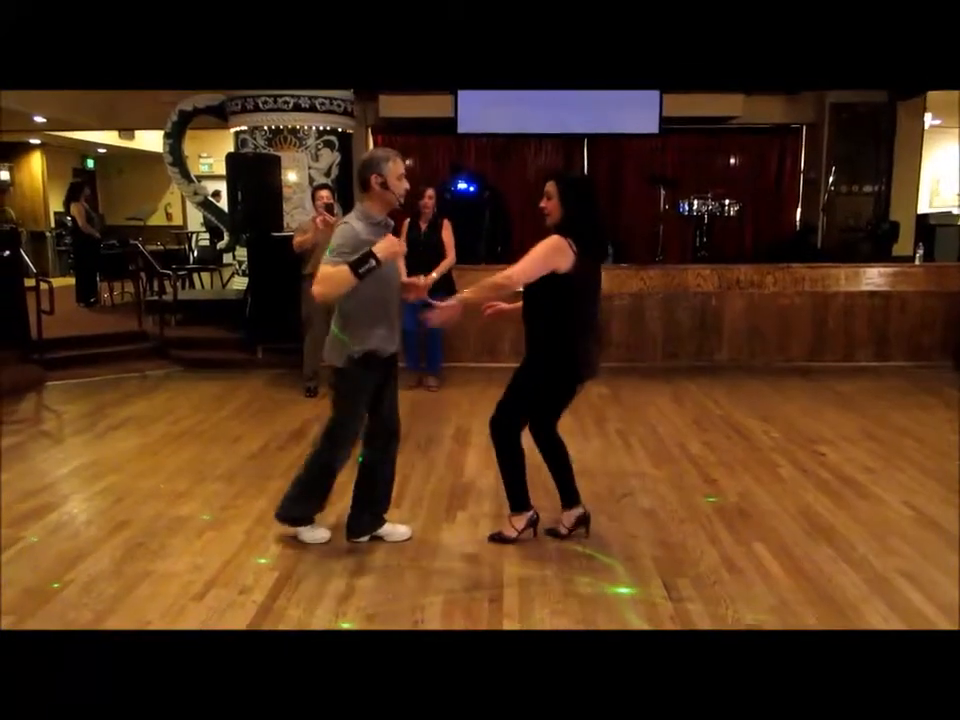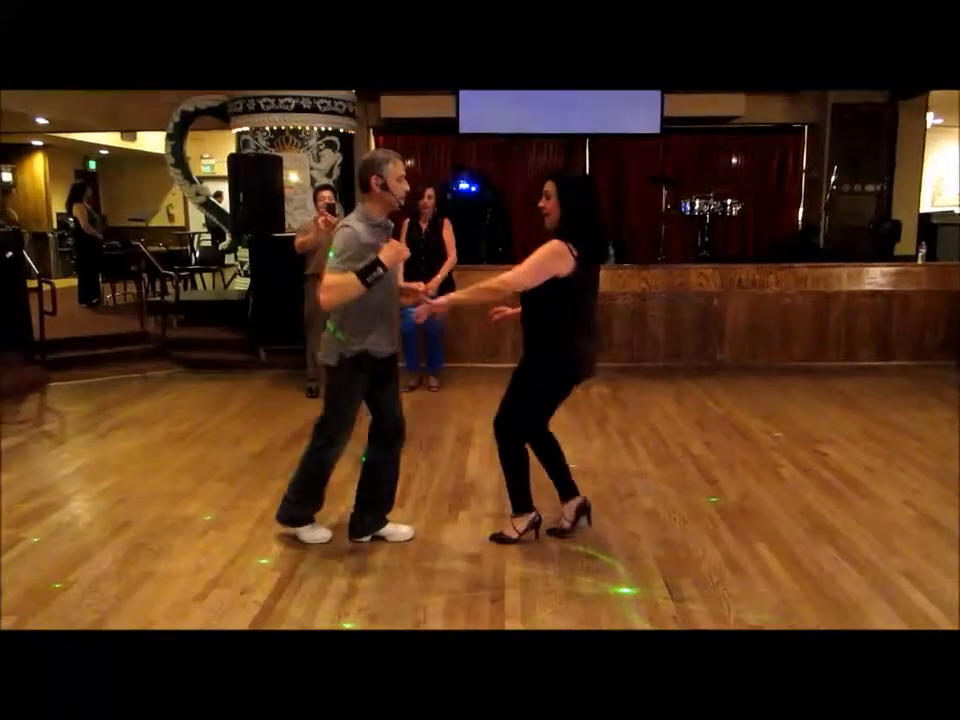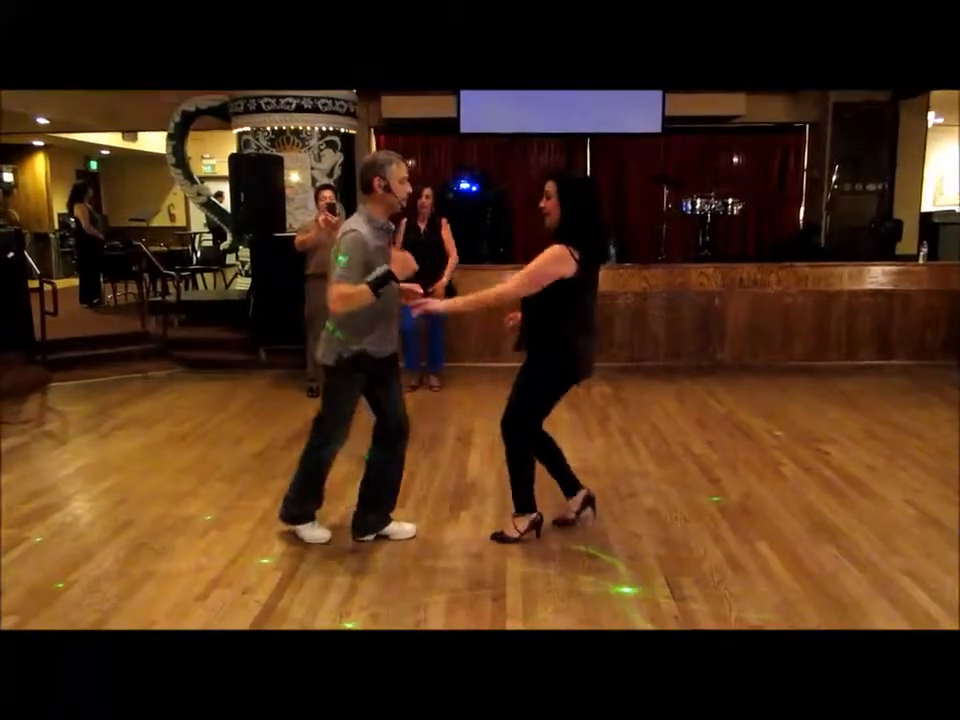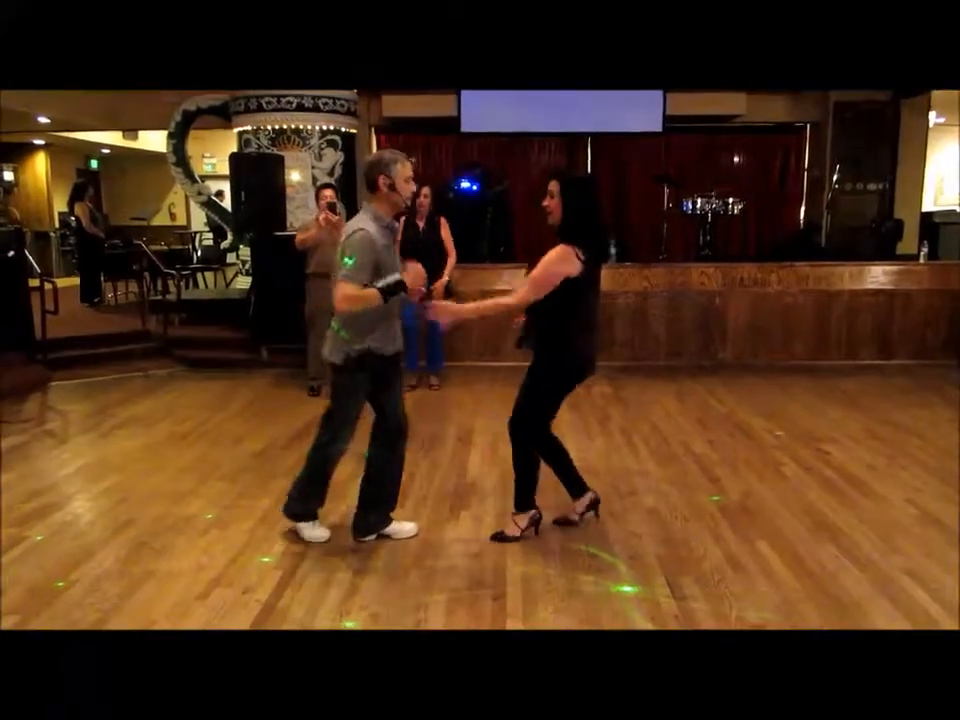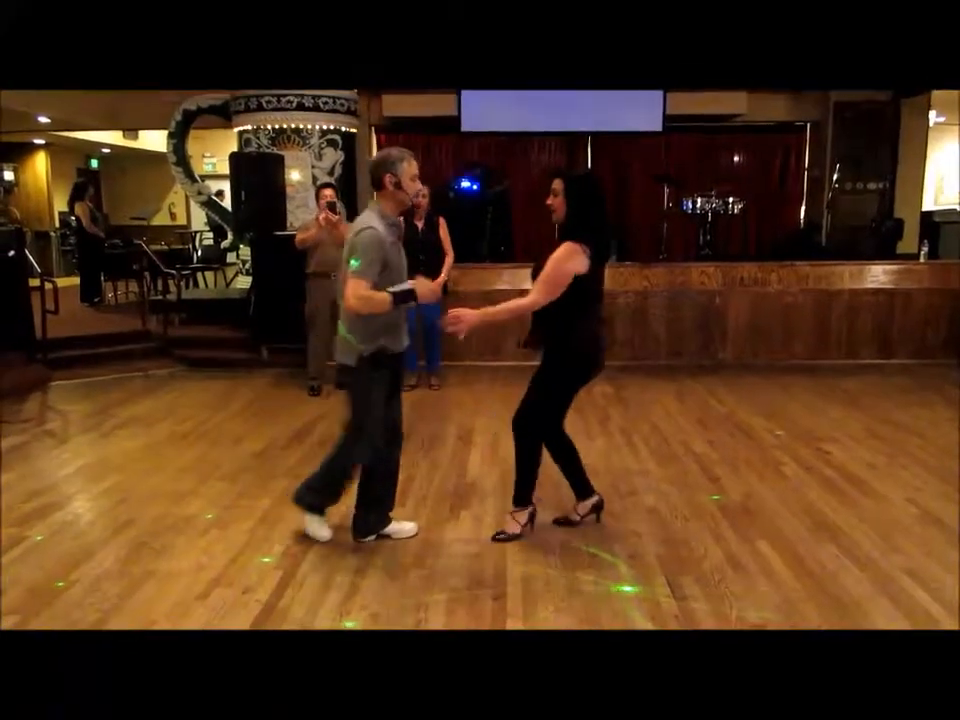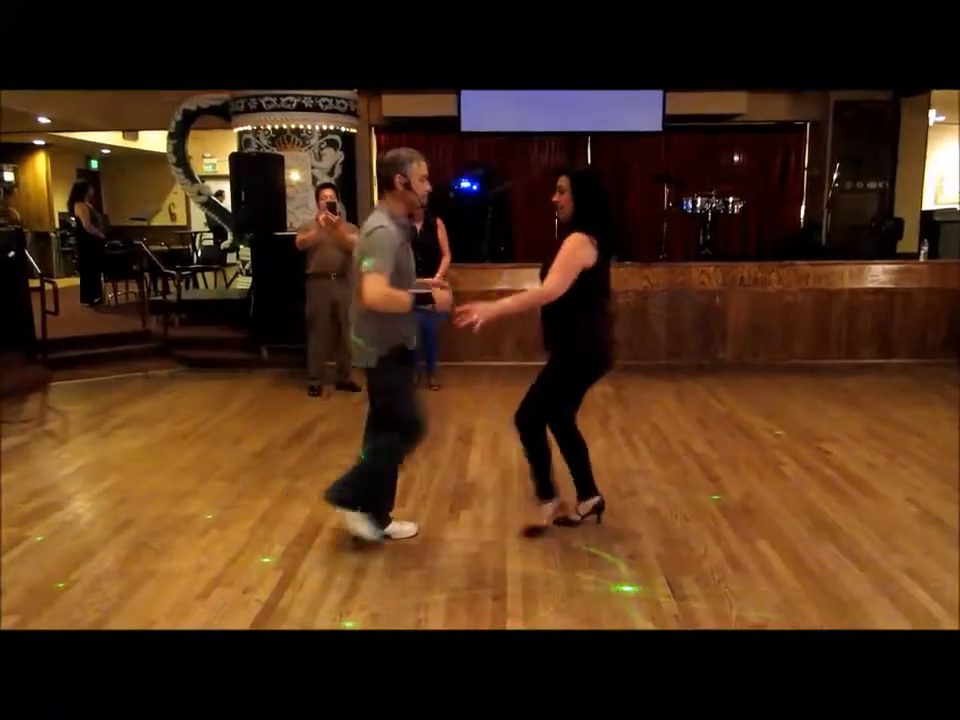
dt=0.1s
person 1, frame 1
left shoulder: (383, 226)
right shoulder: (352, 231)
right elbow: (321, 289)
left wrist: (405, 286)
right wrist: (371, 257)
left hip: (382, 348)
right hip: (356, 351)
left knee: (385, 434)
right knee: (342, 435)
left ankle: (366, 522)
right ankle: (296, 511)
person 1, frame 2
left shoulder: (383, 227)
right shoulder: (352, 233)
right elbow: (329, 296)
left wrist: (401, 291)
right wrist: (380, 264)
left hip: (381, 351)
right hip: (350, 353)
left knee: (390, 430)
right knee: (333, 435)
left ankle: (370, 521)
right ankle: (296, 513)
person 1, frame 3
left shoulder: (383, 229)
right shoulder: (356, 235)
right elbow: (338, 302)
left wrist: (399, 291)
right wrist: (389, 274)
left hip: (381, 351)
right hip: (349, 353)
left knee: (394, 429)
right knee: (330, 434)
left ankle: (373, 519)
right ankle: (298, 512)
person 1, frame 4
left shoulder: (385, 228)
right shoulder: (363, 234)
right elbow: (346, 300)
left wrist: (404, 284)
right wrist: (399, 284)
left hip: (383, 349)
right hip: (357, 352)
left knee: (393, 430)
right knee: (336, 432)
left ankle: (373, 519)
right ankle: (301, 510)
person 1, frame 5
left shoulder: (388, 226)
right shoulder: (371, 232)
right elbow: (356, 299)
left wrist: (413, 290)
right wrist: (410, 294)
left hip: (387, 348)
right hip: (367, 352)
left knee: (388, 433)
right knee: (364, 435)
left ankle: (372, 520)
right ankle: (313, 499)
person 1, frame 6
left shoulder: (394, 225)
right shoulder: (383, 231)
right elbow: (374, 296)
left wrist: (421, 285)
right wrist: (427, 298)
left hip: (391, 344)
right hip: (384, 348)
left knee: (386, 428)
right knee: (407, 426)
left ankle: (374, 517)
right ankle: (349, 495)
person 2, frame 1
left shoulder: (558, 245)
right shoulder: (582, 249)
left elbow: (506, 280)
left wrist: (456, 303)
right wrist: (513, 308)
left hip: (555, 356)
right hip: (571, 355)
left knee: (504, 426)
right knee: (542, 427)
left ankle: (522, 513)
right ankle: (573, 509)
person 2, frame 2
left shoulder: (559, 249)
right shoulder: (580, 249)
left elbow: (503, 284)
left wrist: (446, 300)
right wrist: (519, 311)
left hip: (552, 356)
right hip: (567, 353)
left knee: (508, 427)
right knee: (532, 427)
left ankle: (524, 515)
right ankle: (572, 501)
person 2, frame 3
left shoulder: (561, 253)
right shoulder: (580, 250)
left elbow: (507, 292)
left wrist: (446, 304)
right wrist: (527, 315)
left hip: (554, 356)
right hip: (566, 353)
left knee: (515, 427)
right knee: (527, 426)
left ankle: (526, 514)
right ankle: (576, 494)
person 2, frame 4
left shoulder: (566, 253)
right shoulder: (580, 249)
left elbow: (518, 299)
left wrist: (463, 310)
right wrist: (533, 315)
left hip: (561, 355)
right hip: (565, 351)
left knee: (521, 427)
right knee: (534, 427)
left ankle: (525, 513)
right ankle: (583, 496)
person 2, frame 5
left shoulder: (572, 250)
right shoulder: (582, 246)
left elbow: (534, 300)
left wrist: (479, 316)
right wrist: (544, 318)
left hip: (571, 353)
right hip: (573, 349)
left knee: (527, 423)
right knee: (546, 425)
left ankle: (522, 509)
right ankle: (587, 499)
person 2, frame 6
left shoulder: (580, 241)
right shoulder: (584, 240)
left elbow: (549, 292)
left wrist: (493, 308)
left hip: (580, 349)
right hip: (579, 347)
left knee: (528, 418)
right knee: (560, 422)
left ankle: (547, 501)
right ankle: (588, 499)
person 3, frame 1
right shoulder: (305, 227)
right elbow: (297, 247)
left wrist: (333, 229)
right wrist: (316, 230)
right hip: (313, 282)
right knee: (313, 332)
right ankle: (311, 381)
person 3, frame 2
right shoulder: (307, 227)
right elbow: (299, 247)
left wrist: (335, 229)
right wrist: (318, 230)
right hip: (316, 283)
right knee: (316, 332)
right ankle: (313, 381)
person 3, frame 3
right shoulder: (308, 227)
right elbow: (299, 245)
left wrist: (336, 228)
right wrist: (318, 228)
right hip: (317, 283)
right knee: (316, 332)
right ankle: (313, 381)
person 3, frame 4
right shoulder: (309, 226)
right elbow: (299, 244)
left wrist: (337, 227)
right wrist: (318, 227)
right hip: (318, 282)
right knee: (317, 331)
right ankle: (314, 380)
person 3, frame 5
left shoulder: (347, 226)
right shoulder: (309, 226)
right elbow: (299, 243)
left wrist: (337, 226)
right wrist: (318, 226)
right hip: (318, 282)
right knee: (317, 331)
right ankle: (315, 380)
person 3, frame 6
left shoulder: (349, 227)
right shoulder: (309, 226)
left elbow: (353, 247)
right elbow: (300, 244)
left wrist: (338, 227)
right wrist: (319, 227)
left hip: (343, 282)
right hip: (318, 282)
left knee: (344, 331)
right knee: (318, 332)
left ankle: (344, 377)
right ankle: (315, 380)
person 4, frame 1
left shoulder: (443, 223)
right shoulder: (408, 223)
left elbow: (451, 257)
right elbow: (401, 255)
left wrist: (431, 277)
left hip: (437, 286)
left knee: (434, 330)
right knee: (409, 328)
left ankle: (432, 373)
right ankle: (416, 371)
person 4, frame 2
left shoulder: (443, 223)
right shoulder: (408, 224)
left elbow: (452, 256)
left wrist: (438, 280)
right wrist: (400, 281)
left hip: (436, 285)
right hip: (412, 284)
left knee: (434, 329)
right knee: (407, 328)
left ankle: (433, 373)
right ankle: (414, 373)
person 4, frame 3
left shoulder: (441, 223)
right shoulder: (405, 223)
left elbow: (453, 256)
left wrist: (444, 281)
left hip: (435, 285)
right hip: (411, 284)
left knee: (435, 329)
right knee: (407, 328)
left ankle: (434, 373)
right ankle: (415, 373)
person 4, frame 4
left shoulder: (440, 222)
right shoulder: (404, 222)
left elbow: (451, 254)
left wrist: (445, 279)
left hip: (434, 283)
left knee: (434, 327)
right knee: (409, 327)
left ankle: (434, 372)
right ankle: (412, 373)
person 4, frame 5
left shoulder: (438, 222)
right shoulder: (402, 221)
left elbow: (449, 254)
left wrist: (442, 278)
left hip: (432, 283)
left knee: (432, 326)
right knee: (407, 327)
left ankle: (432, 372)
right ankle: (411, 373)
person 4, frame 6
left shoulder: (436, 223)
left elbow: (446, 256)
left wrist: (437, 278)
left hip: (428, 284)
left knee: (429, 328)
left ankle: (431, 373)
